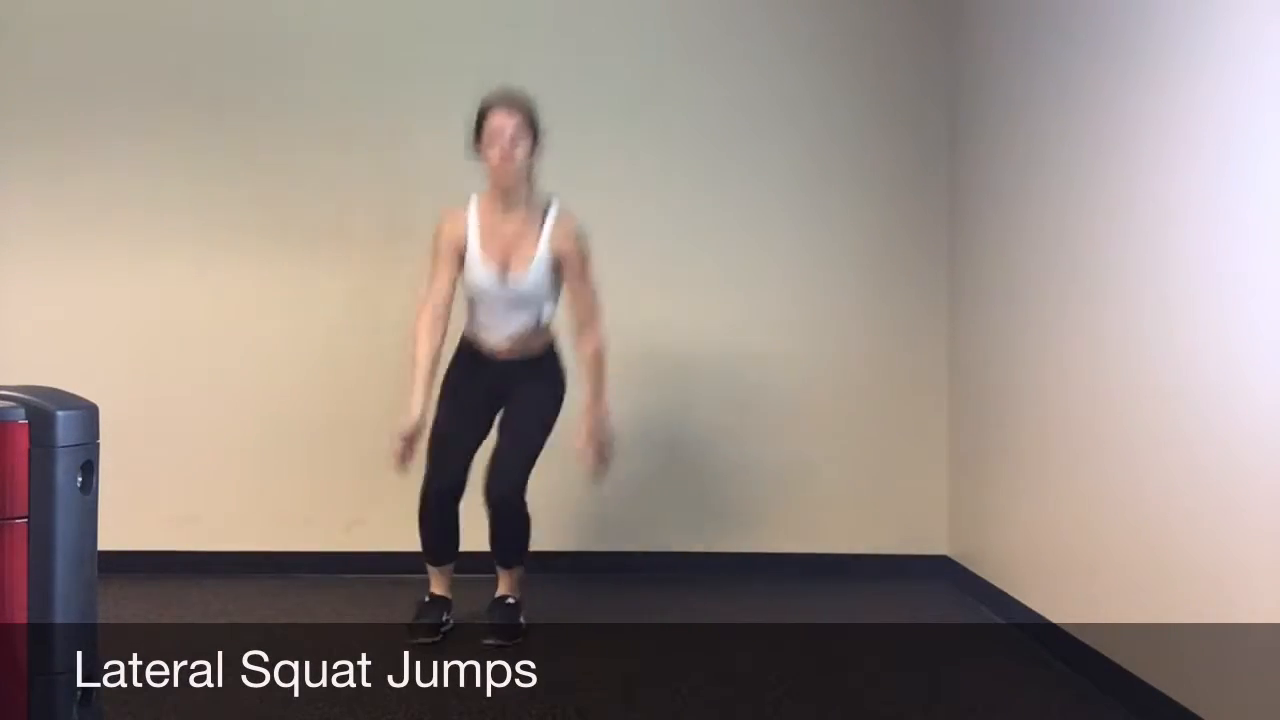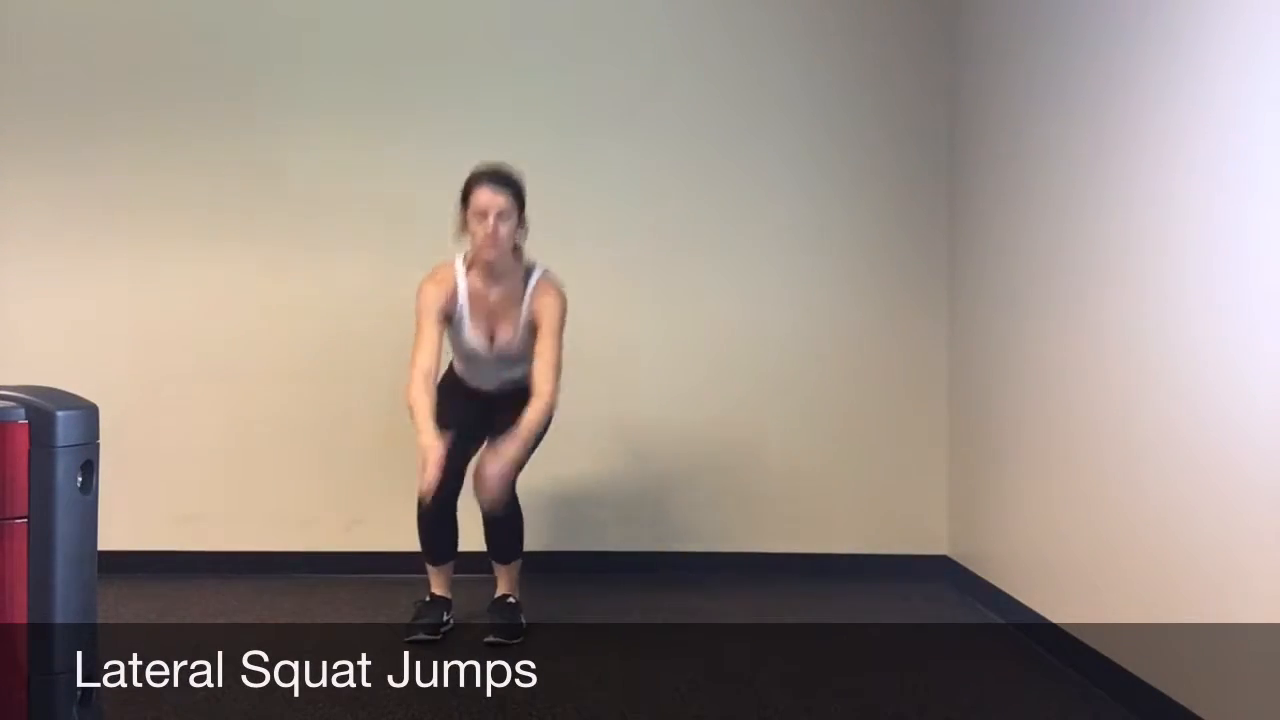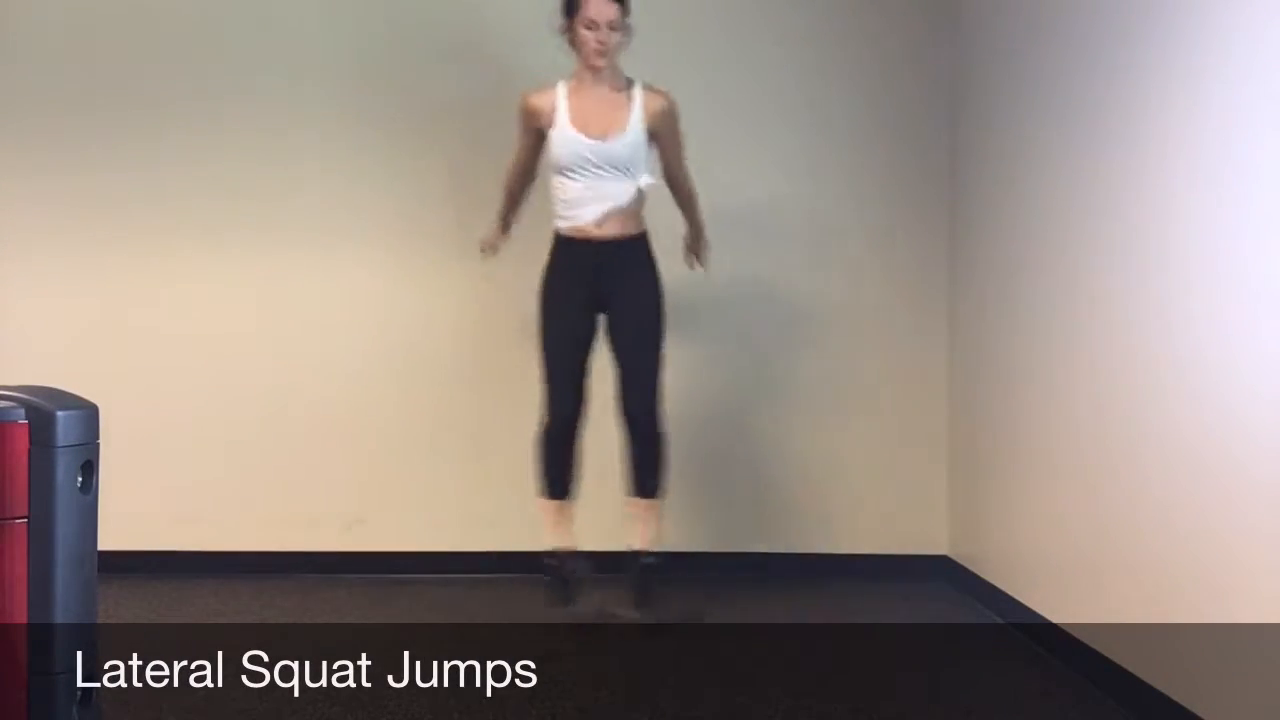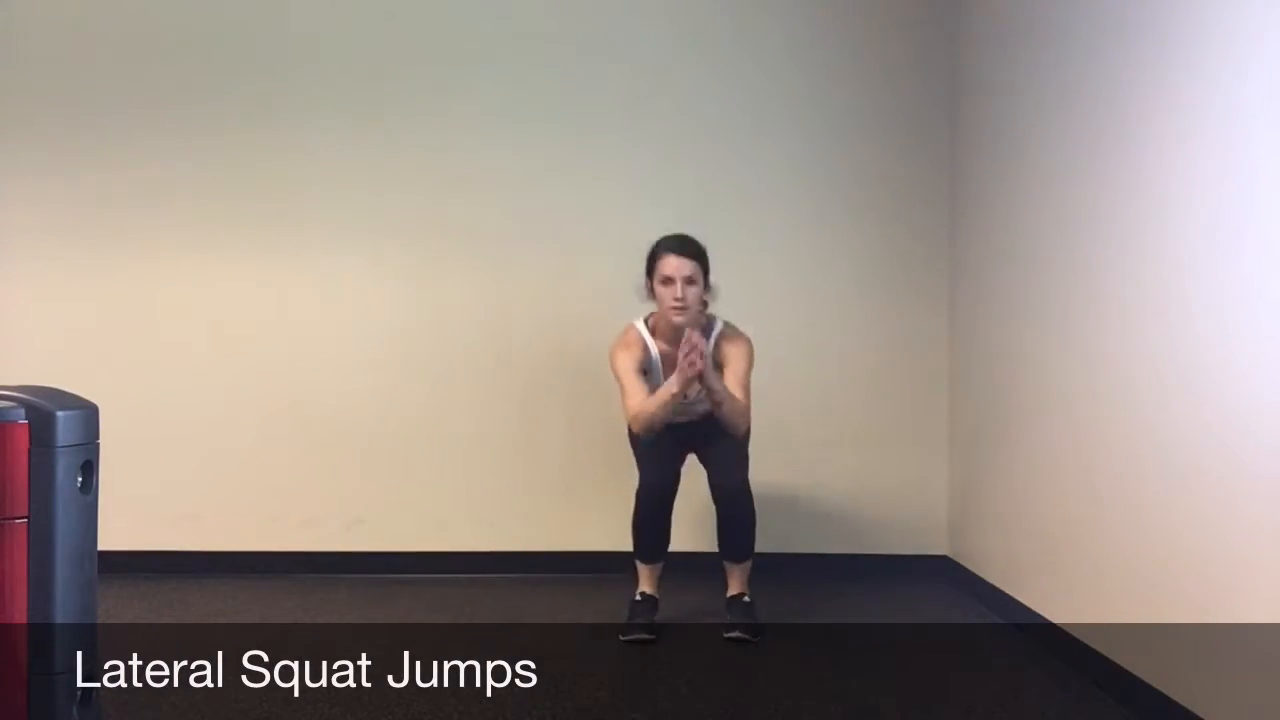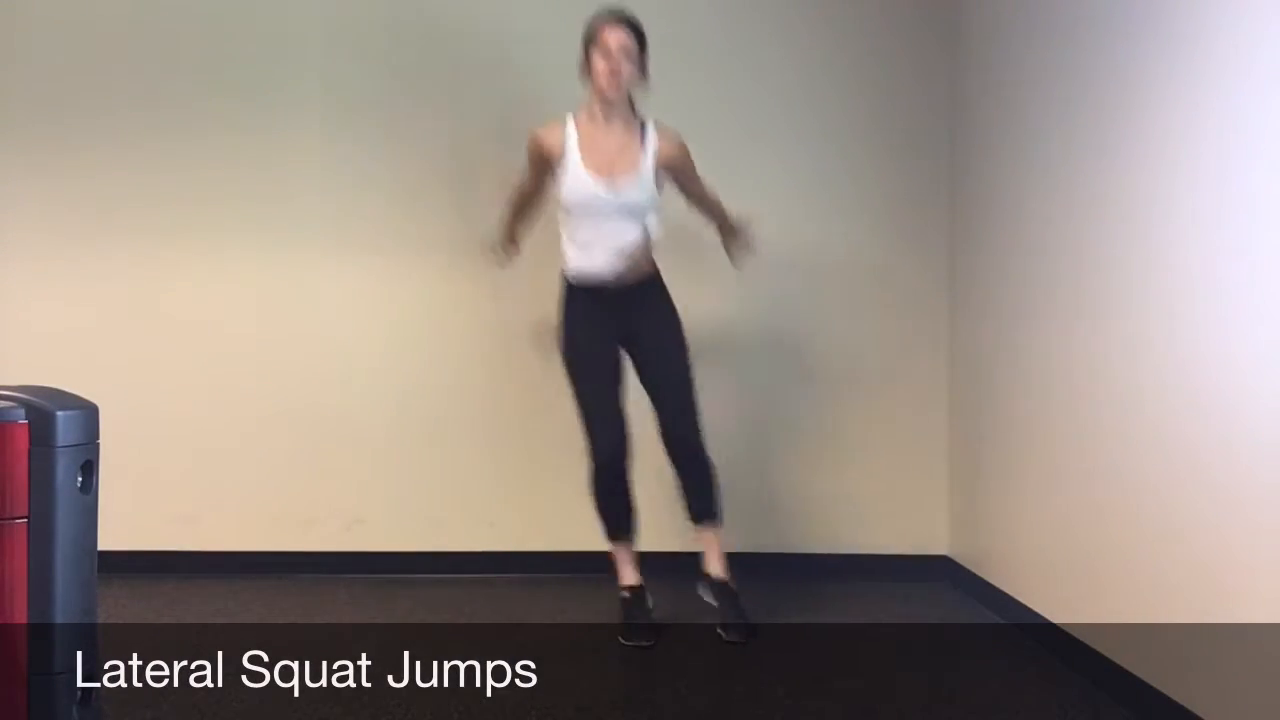
dt=0.5s
person 1, frame 1
left shoulder: (562, 233)
right shoulder: (458, 225)
left elbow: (588, 328)
right elbow: (432, 315)
left wrist: (595, 415)
right wrist: (417, 403)
left hip: (536, 374)
right hip: (473, 367)
left knee: (505, 487)
right knee: (441, 485)
left ankle: (509, 598)
right ankle: (438, 597)
person 1, frame 2
left shoulder: (544, 295)
right shoulder: (440, 286)
left elbow: (546, 392)
right elbow: (421, 376)
left wrist: (508, 455)
right wrist: (431, 442)
left hip: (521, 401)
right hip: (464, 395)
left knee: (495, 488)
right knee: (436, 486)
left ankle: (508, 596)
right ankle: (439, 596)
person 1, frame 3
left shoulder: (654, 106)
right shoulder: (542, 106)
left elbow: (676, 176)
right elbow: (522, 172)
left wrist: (695, 231)
right wrist: (502, 228)
left hip: (631, 265)
right hip: (569, 265)
left knee: (641, 405)
right knee: (563, 405)
left ankle: (644, 550)
right ankle: (560, 546)
person 1, frame 4
left shoulder: (731, 342)
right shoulder: (631, 344)
left elbow: (741, 421)
right elbow: (639, 419)
left wrist: (709, 387)
right wrist: (678, 386)
left hip: (713, 425)
right hip: (660, 429)
left knee: (733, 487)
right knee: (656, 485)
left ankle: (738, 595)
right ankle: (645, 594)
person 1, frame 5
left shoulder: (663, 146)
right shoulder: (552, 141)
left elbow: (698, 194)
right elbow: (527, 193)
left wrist: (728, 227)
right wrist: (509, 233)
left hip: (646, 302)
right hip: (584, 309)
left knee: (683, 434)
right knee: (607, 446)
left ankle: (716, 573)
right ankle: (629, 581)
